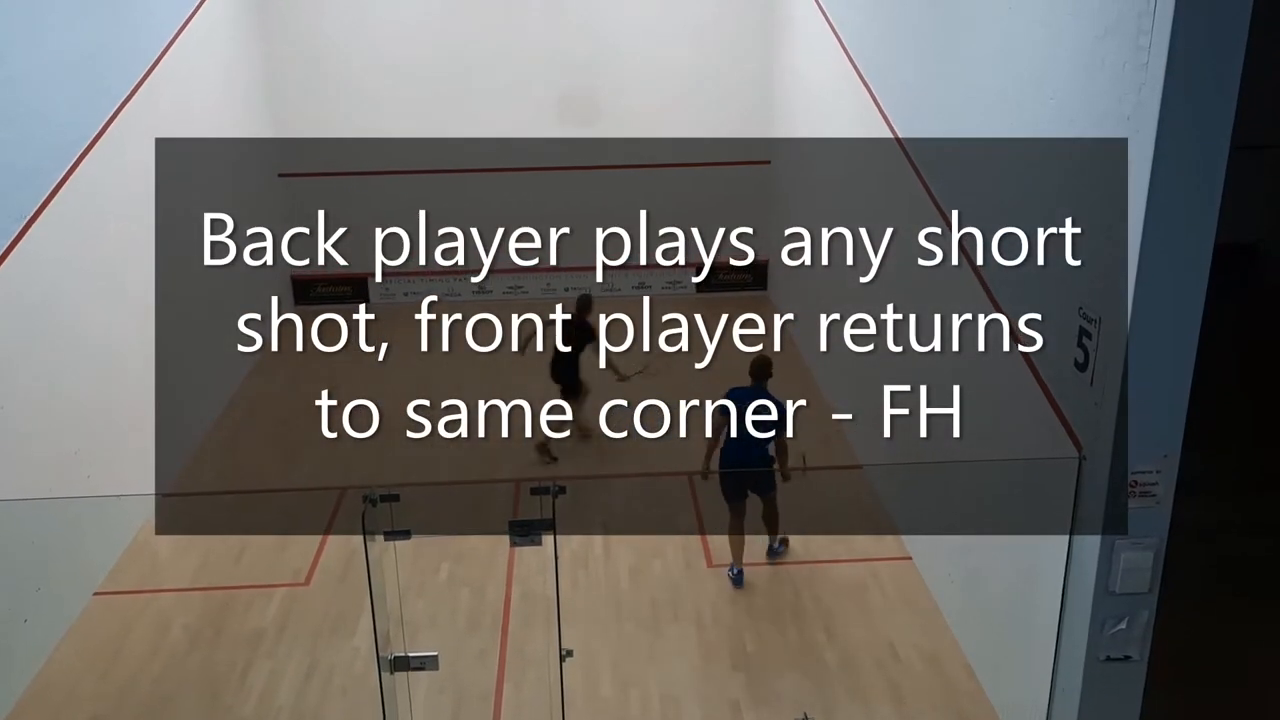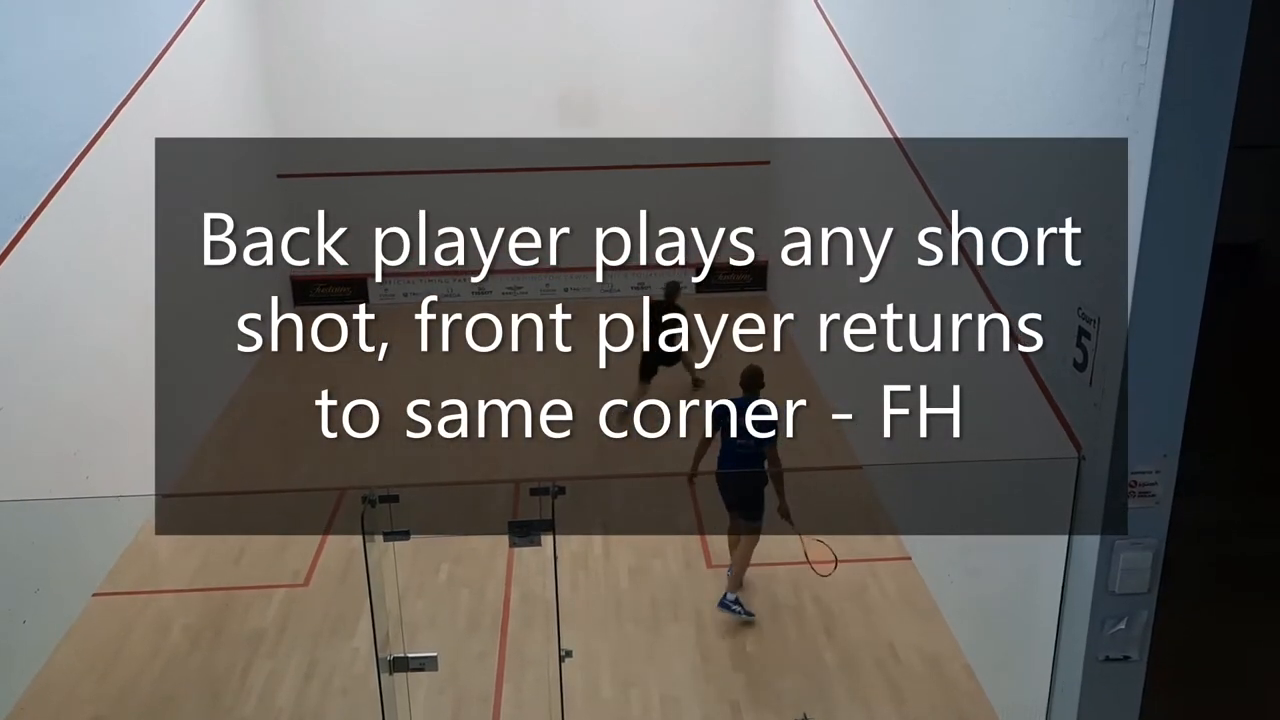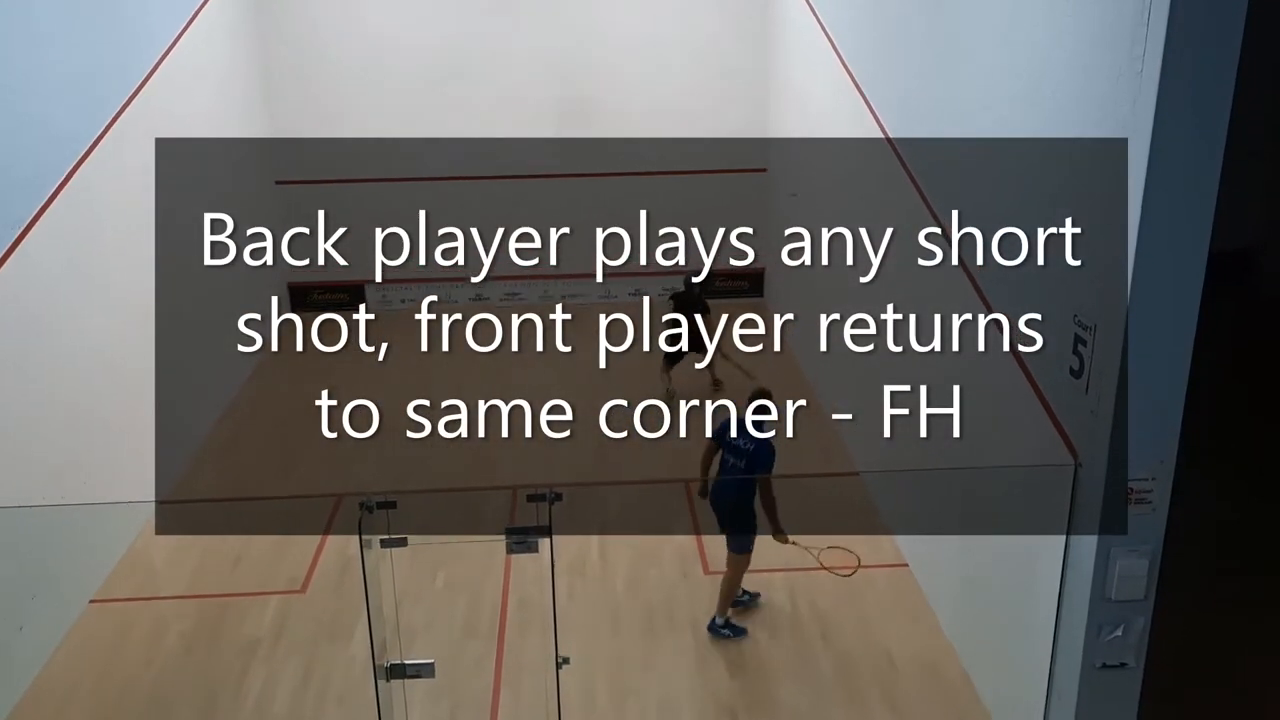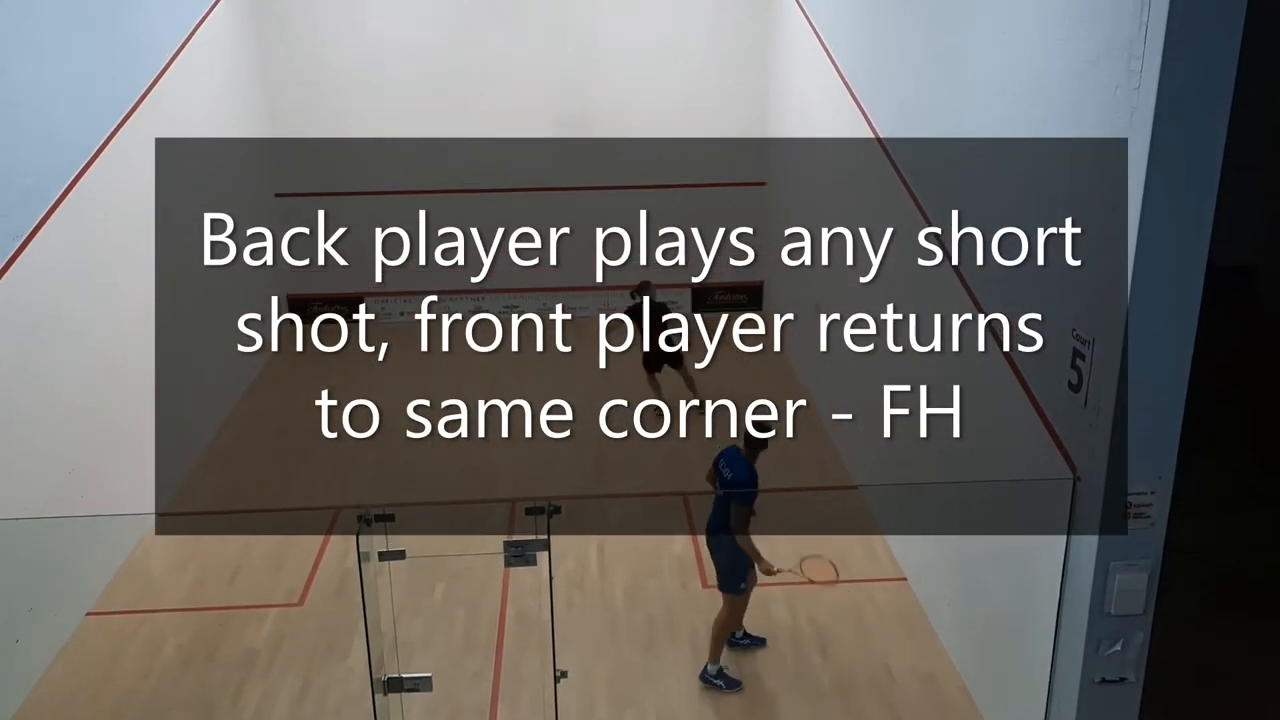
dt=0.4s
person 1, frame 1
left shoulder: (734, 396)
right shoulder: (776, 407)
left elbow: (717, 429)
right elbow: (780, 444)
left wrist: (707, 461)
right wrist: (784, 469)
left hip: (729, 464)
right hip: (758, 464)
left knee: (737, 514)
right knee: (769, 500)
left ankle: (737, 570)
right ankle: (774, 545)
person 1, frame 2
left shoulder: (723, 408)
right shoulder: (766, 421)
left elbow: (706, 440)
right elbow: (773, 462)
left wrist: (694, 466)
right wrist: (782, 500)
left hip: (725, 475)
right hip: (751, 480)
left knee: (736, 523)
right knee: (750, 536)
left ankle: (735, 569)
right ankle: (730, 597)
person 1, frame 3
left shoulder: (728, 425)
right shoulder: (764, 447)
left elbow: (706, 456)
right elbow: (765, 492)
left wrist: (704, 483)
right wrist: (777, 528)
left hip: (718, 497)
right hip: (738, 505)
left knee: (737, 549)
right knee: (738, 564)
left ankle: (735, 593)
right ankle: (719, 621)
person 1, frame 4
left shoulder: (728, 453)
right shoulder: (746, 478)
left elbow: (710, 478)
right elbow: (738, 527)
right wrist: (760, 561)
left hip: (719, 531)
right hip: (726, 538)
left knee: (748, 581)
right knee: (733, 602)
left ankle: (737, 634)
right ankle: (711, 671)
